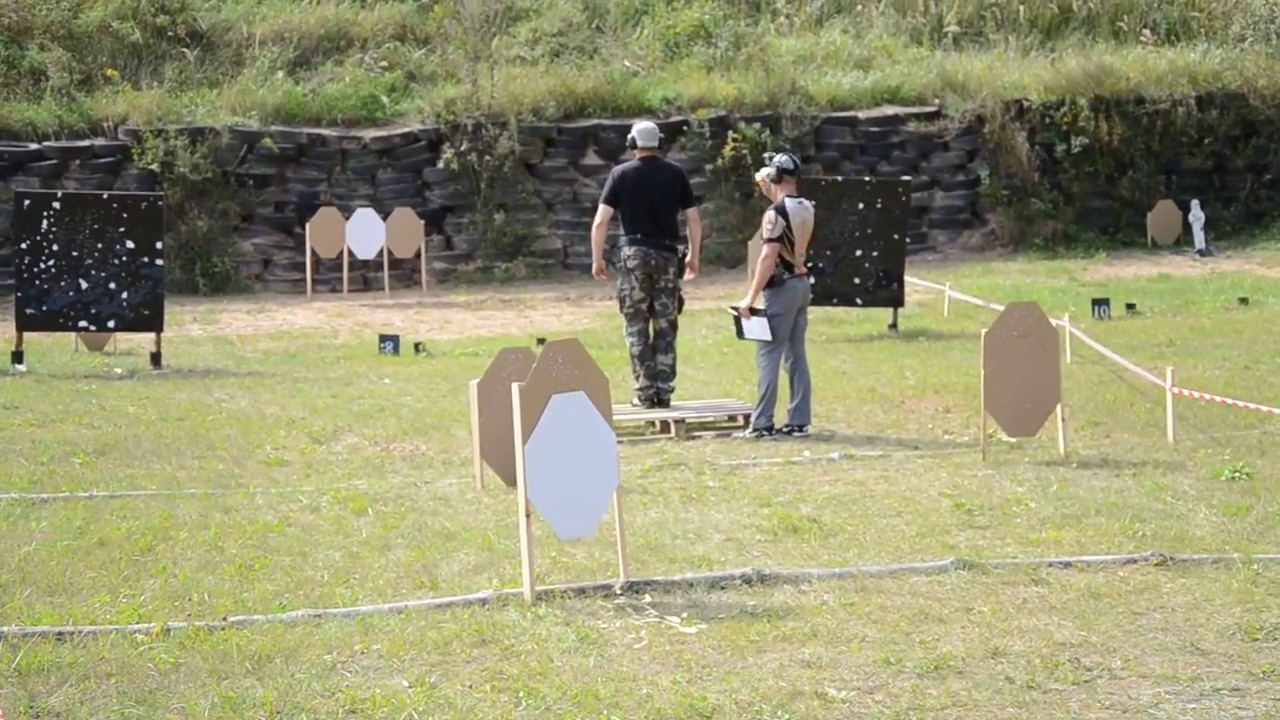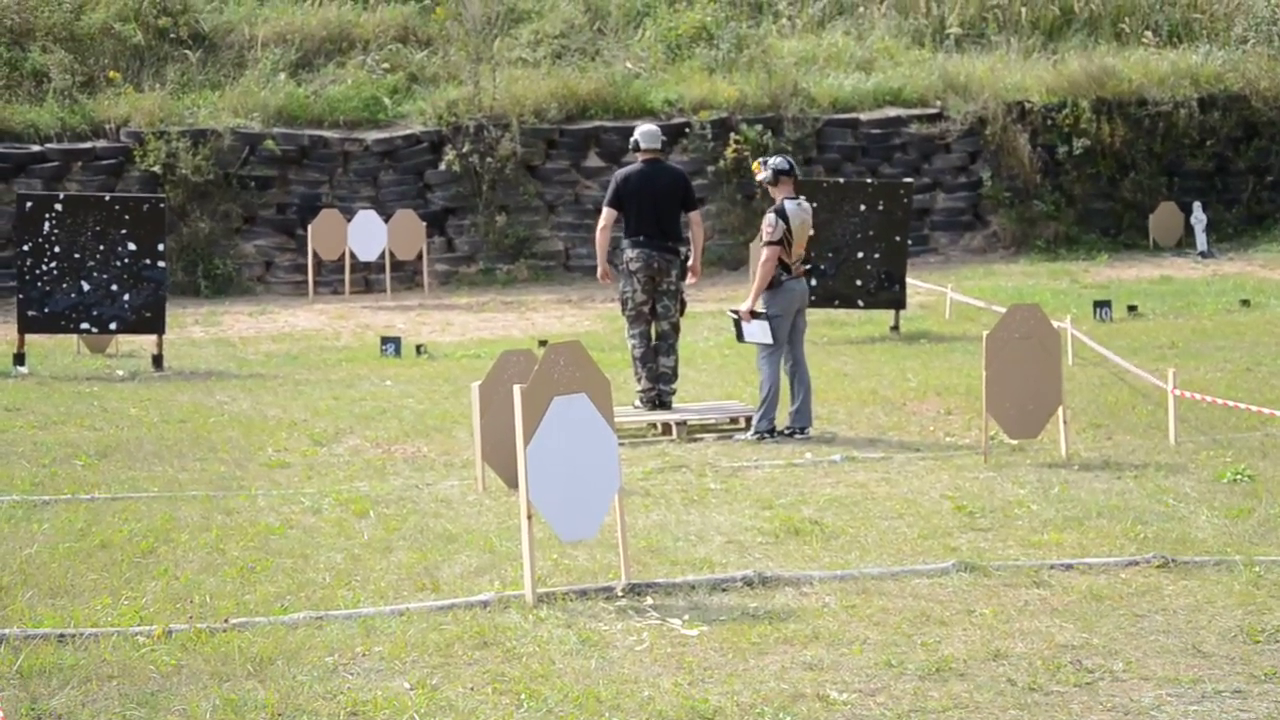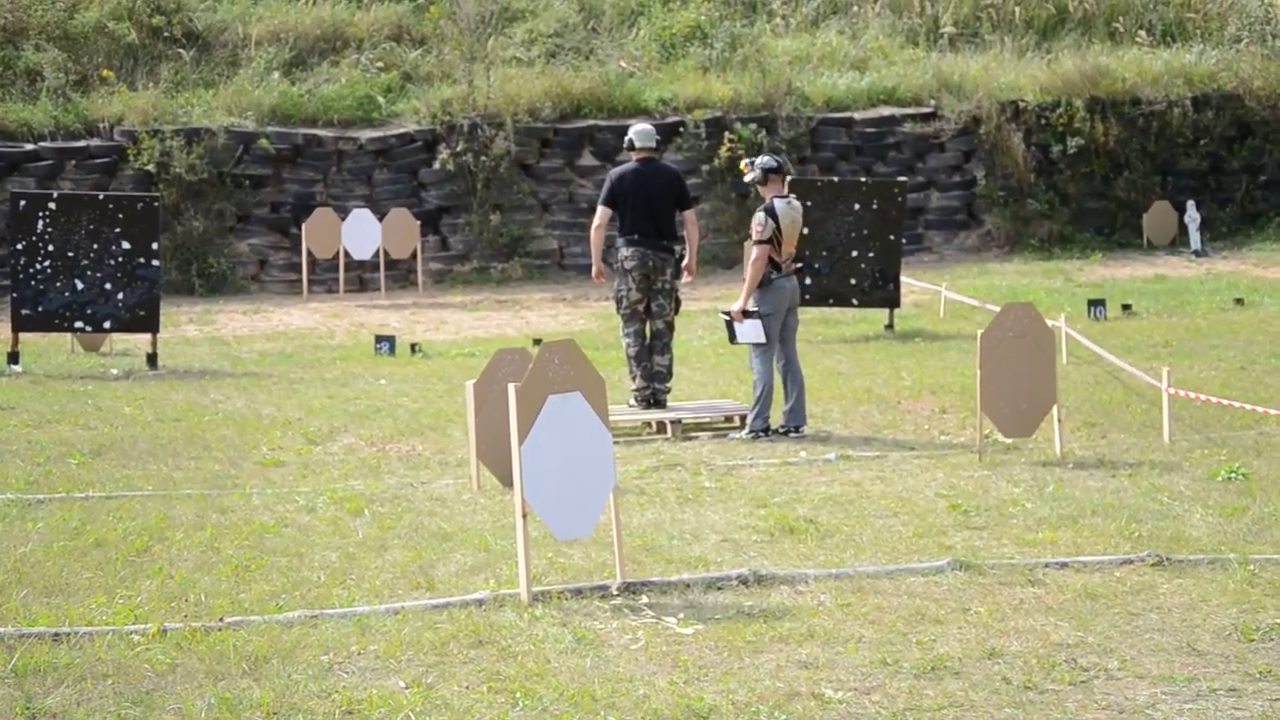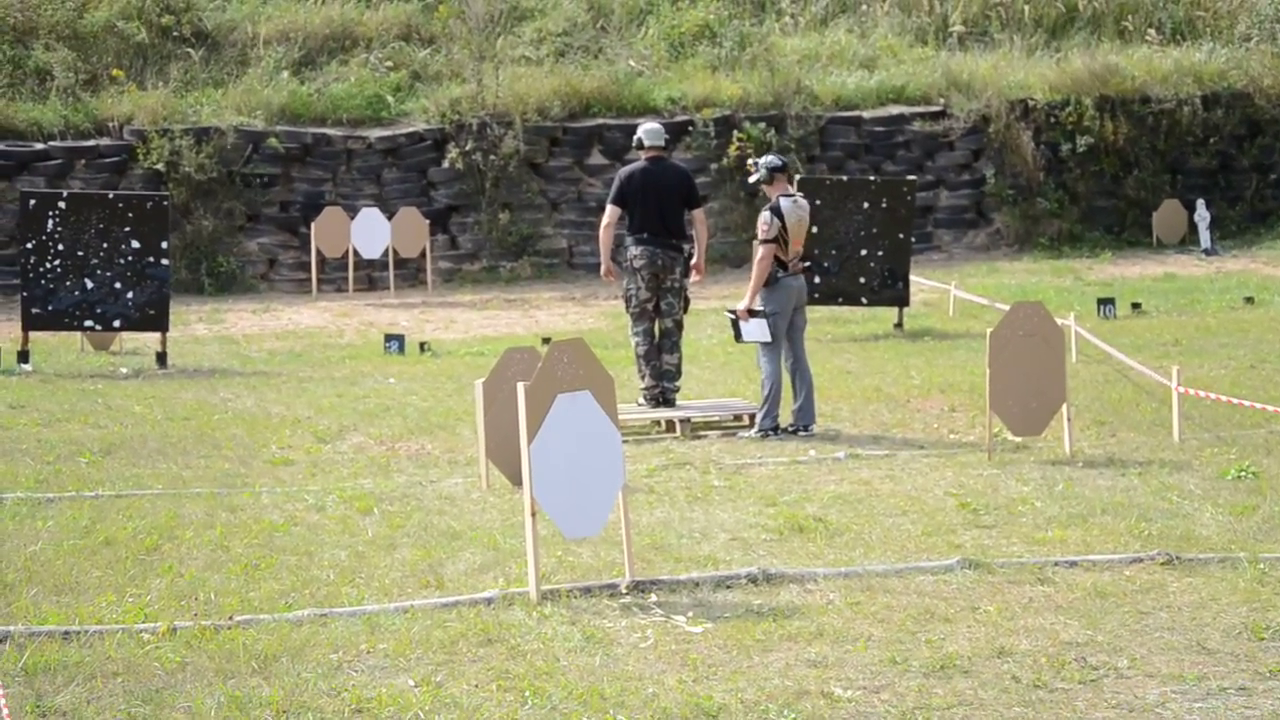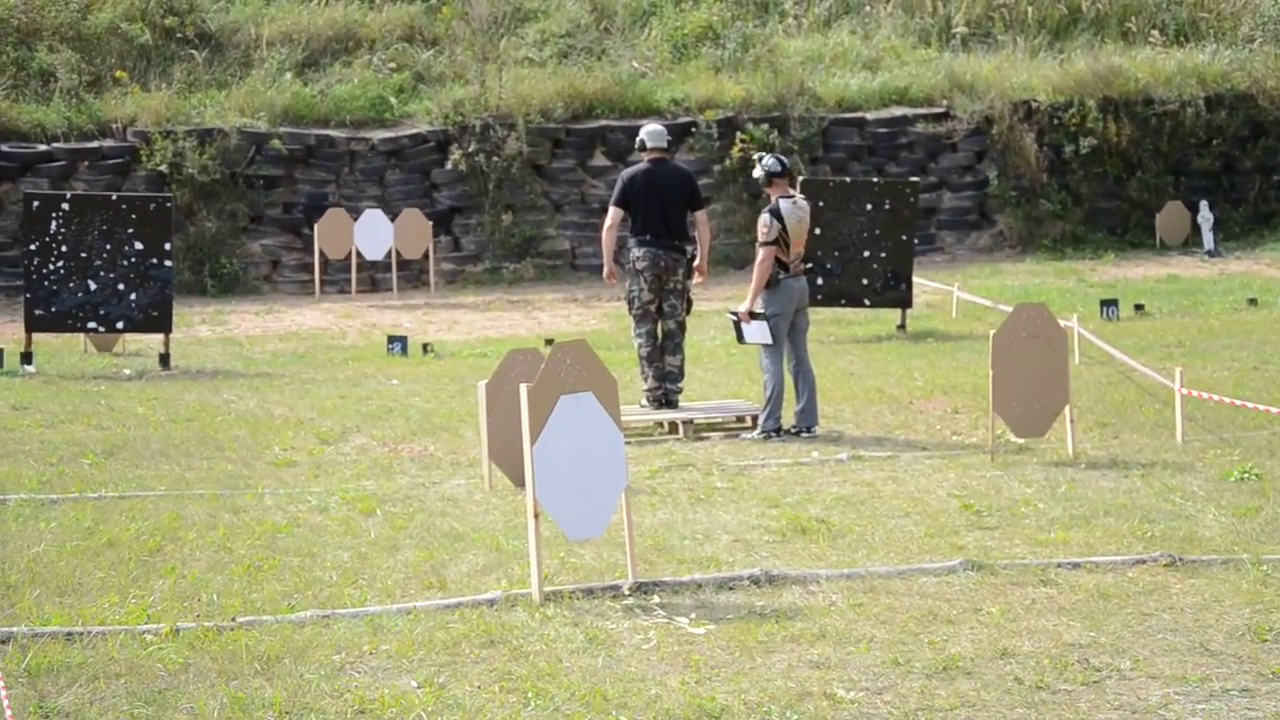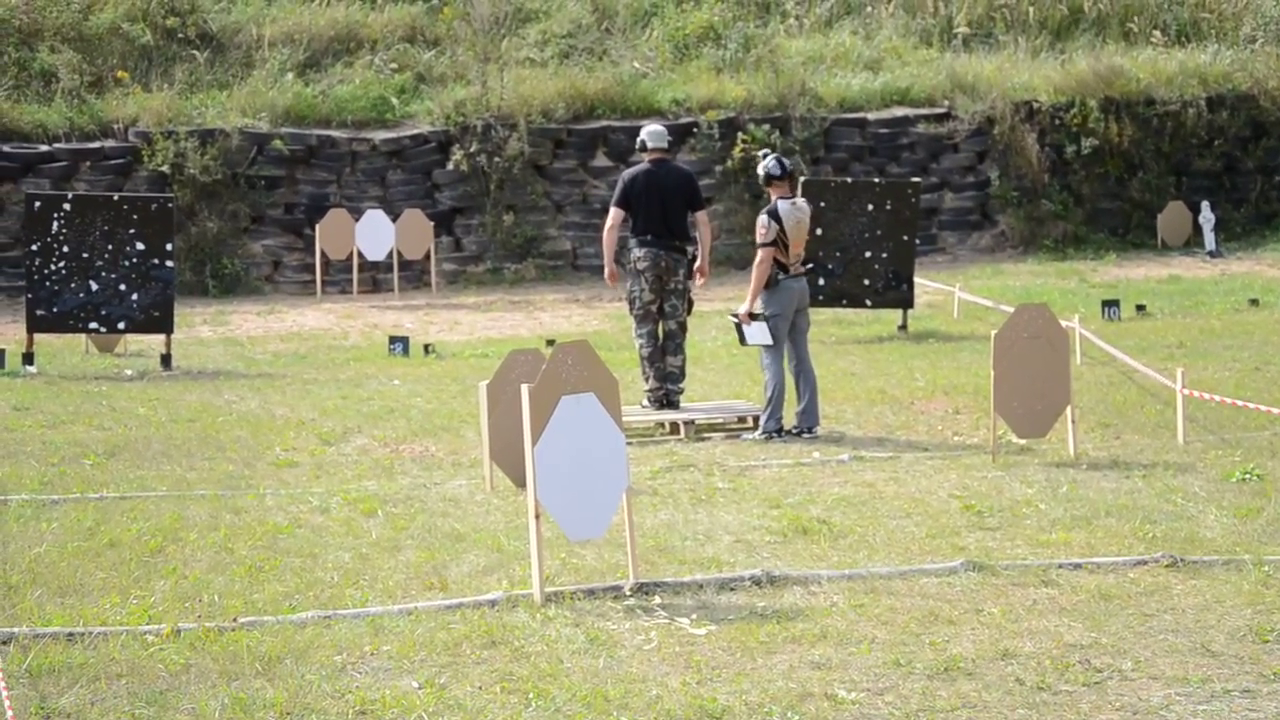
dt=0.3s
person 1, frame 1
left shoulder: (621, 174)
right shoulder: (676, 174)
left elbow: (600, 221)
right elbow: (694, 219)
left wrist: (597, 258)
right wrist: (693, 255)
left hip: (634, 254)
right hip: (667, 254)
left knee: (637, 326)
right knee: (666, 326)
left ankle: (645, 392)
right ankle: (664, 391)
person 1, frame 2
left shoulder: (624, 177)
right shoulder: (678, 177)
left elbow: (604, 224)
right elbow: (696, 222)
left wrist: (602, 262)
right wrist: (696, 259)
left hip: (636, 256)
right hip: (669, 257)
left knee: (638, 328)
right knee: (668, 329)
left ankle: (647, 394)
right ankle: (665, 394)
person 1, frame 3
left shoulder: (618, 176)
right shoulder: (673, 176)
left elbow: (599, 223)
right elbow: (691, 221)
left wrist: (596, 261)
right wrist: (691, 258)
left hip: (631, 255)
right hip: (664, 256)
left knee: (633, 327)
right knee: (662, 327)
left ankle: (642, 393)
right ankle: (660, 392)
person 1, frame 4
left shoulder: (628, 175)
right shoulder: (682, 174)
left elbow: (608, 222)
right elbow: (700, 220)
left wrist: (605, 260)
right wrist: (700, 257)
left hip: (640, 253)
right hip: (673, 254)
left knee: (642, 325)
right knee: (672, 326)
left ankle: (651, 391)
right ankle: (669, 391)
person 1, frame 5
left shoulder: (630, 176)
right shoulder: (684, 176)
left elbow: (611, 223)
right elbow: (702, 221)
left wrist: (608, 262)
right wrist: (702, 259)
left hip: (643, 255)
right hip: (676, 256)
left knee: (645, 327)
right knee: (674, 327)
left ankle: (654, 392)
right ankle: (672, 392)
person 1, frame 6
left shoulder: (631, 177)
right shoulder: (685, 177)
left elbow: (612, 224)
right elbow: (703, 222)
left wrist: (609, 263)
right wrist: (703, 259)
left hip: (643, 255)
right hip: (676, 256)
left knee: (646, 327)
right knee: (675, 328)
left ankle: (655, 392)
right ankle: (673, 392)
person 2, frame 1
left shoulder: (776, 212)
right shoulder: (806, 208)
left elbow: (768, 257)
left wrist: (751, 296)
right wrist: (771, 194)
left hip: (782, 288)
right hip: (802, 285)
left knee: (769, 355)
right knee: (796, 355)
left ankle: (762, 423)
right ankle: (799, 421)
person 2, frame 2
left shoulder: (776, 214)
right shoulder: (805, 208)
left elbow: (768, 260)
left wrist: (751, 300)
right wrist: (766, 173)
left hip: (780, 290)
right hip: (799, 285)
left knee: (769, 358)
right knee: (796, 357)
left ankle: (763, 426)
right ankle: (800, 423)
person 2, frame 3
left shoulder: (765, 213)
right shoulder: (795, 206)
left elbow: (758, 259)
left wrist: (743, 299)
right wrist: (754, 170)
left hip: (770, 288)
right hip: (790, 284)
left knee: (762, 357)
right knee: (788, 356)
left ankle: (758, 425)
right ankle: (795, 422)
person 2, frame 4
left shoulder: (771, 212)
right shoulder: (802, 205)
left elbow: (764, 258)
left wrist: (748, 298)
right wrist: (761, 168)
left hip: (777, 286)
right hip: (798, 282)
left knee: (770, 356)
right knee: (797, 354)
left ankle: (767, 423)
right ankle: (804, 420)
person 2, frame 5
left shoulder: (771, 214)
right shoulder: (802, 206)
left elbow: (765, 261)
left wrist: (749, 300)
left hip: (778, 288)
right hip: (799, 284)
left knee: (772, 357)
right knee: (799, 356)
left ankle: (770, 425)
right ankle: (807, 422)
person 2, frame 6
left shoulder: (769, 215)
right shoulder: (803, 207)
left elbow: (763, 261)
left wrist: (748, 302)
right wrist: (776, 163)
left hip: (778, 289)
right hip: (800, 284)
left knee: (772, 358)
right knee: (800, 357)
left ankle: (771, 426)
right ankle: (808, 422)
